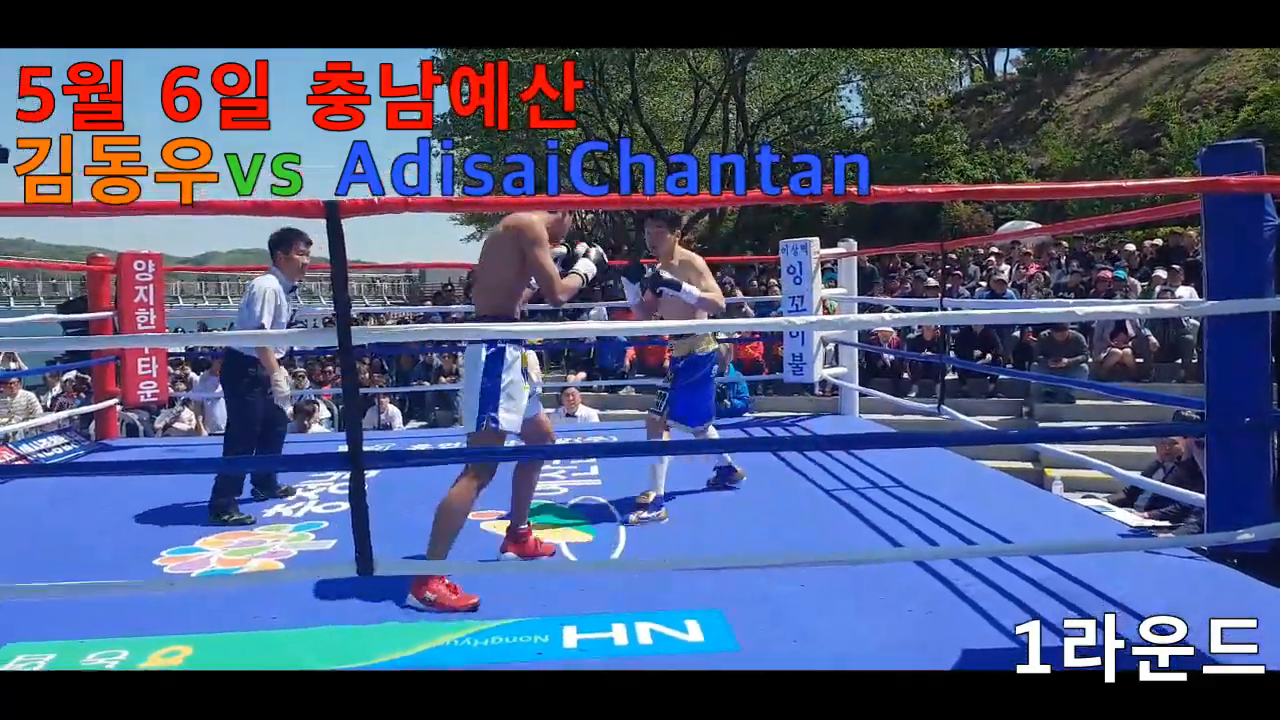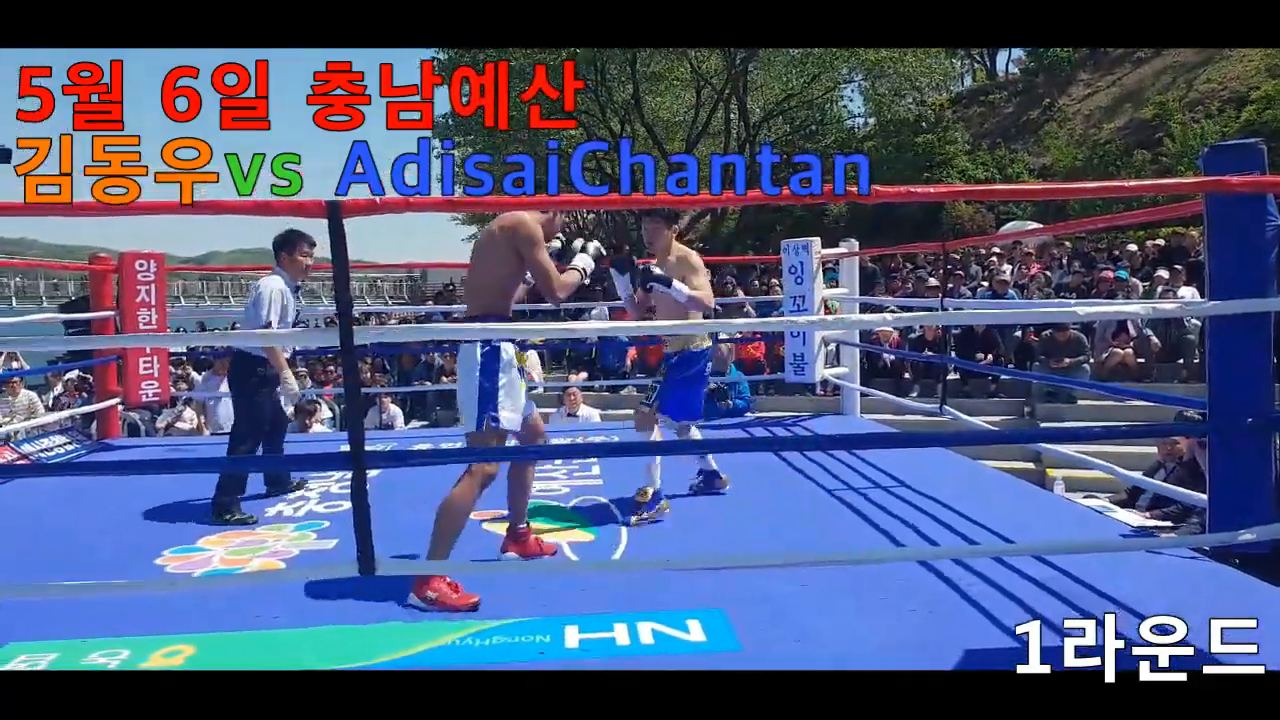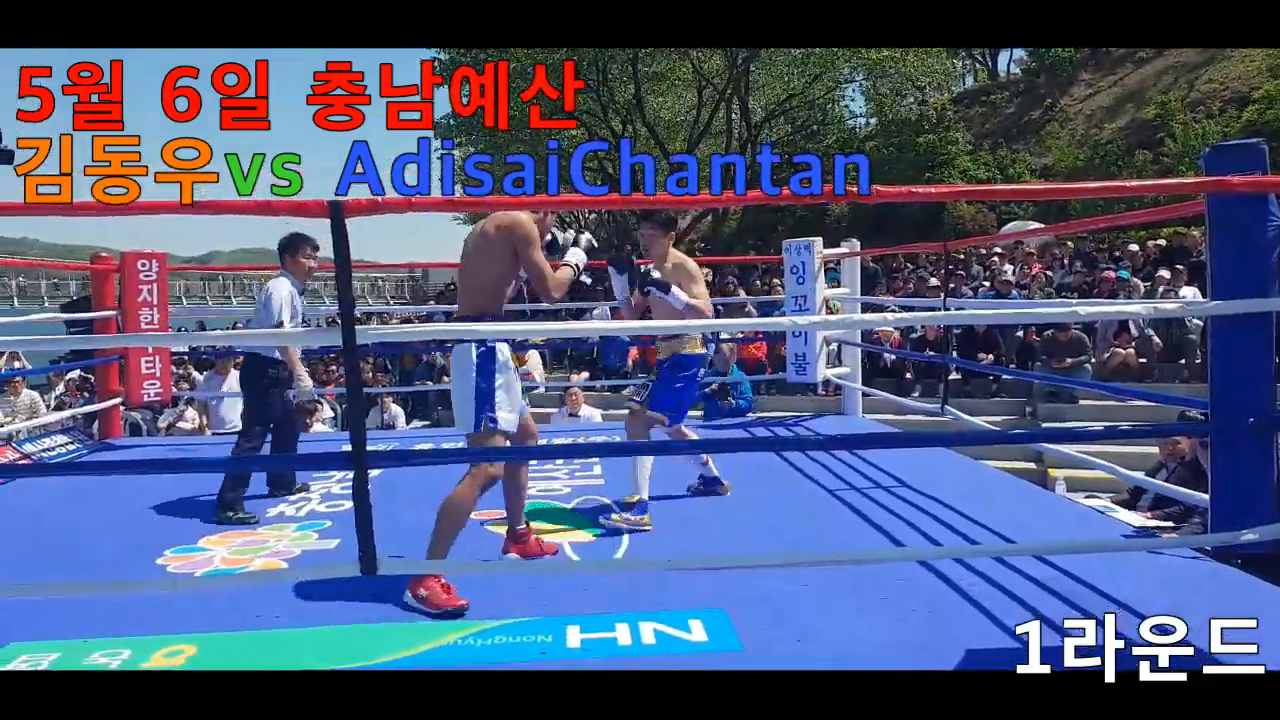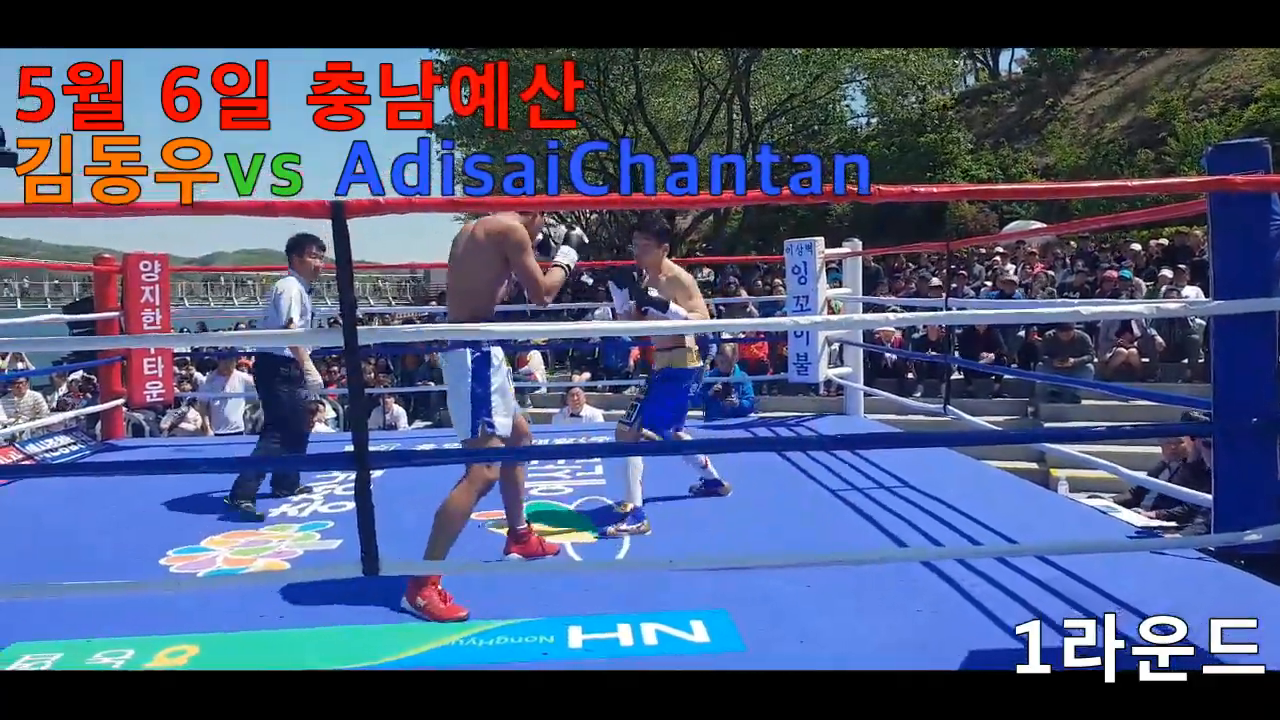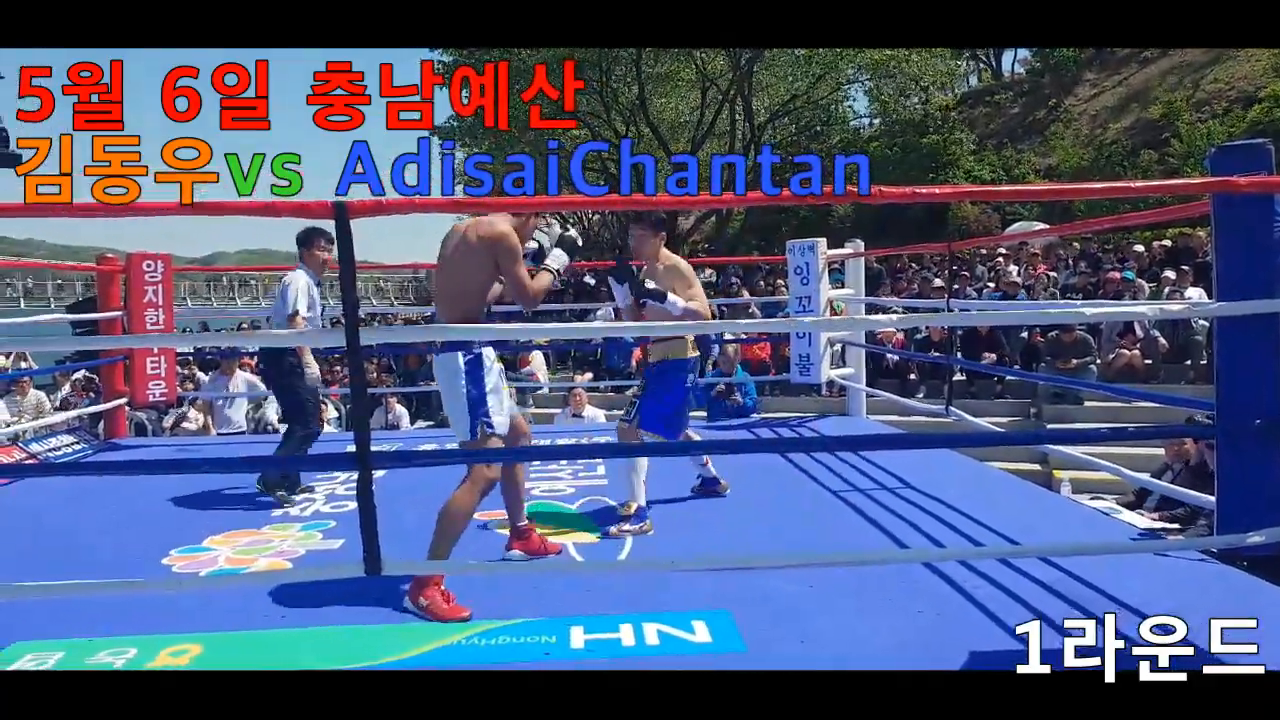
dt=0.1s
person 1, frame 1
left shoulder: (512, 228)
right shoulder: (529, 225)
right elbow: (557, 293)
left wrist: (547, 266)
right wrist: (587, 266)
left hip: (502, 347)
right hip: (494, 348)
left knee: (541, 436)
right knee: (481, 468)
left ankle: (518, 537)
right ankle: (426, 581)
person 1, frame 2
left shoulder: (505, 228)
right shoulder: (523, 224)
right elbow: (556, 291)
left wrist: (541, 263)
right wrist: (585, 261)
left hip: (495, 346)
right hip: (489, 348)
left knee: (533, 436)
right knee: (483, 467)
left ankle: (518, 538)
right ankle: (428, 579)
person 1, frame 3
left shoulder: (490, 226)
right shoulder: (520, 224)
right elbow: (551, 290)
left wrist: (539, 252)
right wrist: (577, 255)
left hip: (485, 346)
right hip: (482, 348)
left knee: (524, 437)
right knee: (485, 468)
left ankle: (518, 538)
right ankle: (425, 579)
person 1, frame 4
left shoulder: (473, 229)
right shoulder: (510, 229)
right elbow: (541, 294)
left wrist: (532, 252)
right wrist: (568, 253)
left hip: (477, 349)
right hip: (476, 351)
left knee: (518, 437)
right knee: (482, 472)
left ankle: (519, 537)
right ankle: (423, 584)
person 1, frame 5
left shoulder: (462, 230)
right shoulder: (500, 234)
right elbow: (530, 298)
left wrist: (528, 256)
right wrist: (559, 256)
left hip: (470, 352)
right hip: (466, 354)
left knee: (517, 437)
right knee: (484, 473)
left ankle: (521, 536)
right ankle: (426, 586)
person 2, frame 1
left shoulder: (691, 263)
right shoulder: (660, 268)
left elbow: (717, 303)
right elbow: (644, 316)
left wrist: (676, 287)
right wrist: (631, 284)
left hip: (697, 353)
right hip: (682, 354)
left knee: (656, 422)
right knee: (694, 420)
left ankle: (654, 500)
right ankle: (727, 469)
person 2, frame 2
left shoulder: (688, 259)
right shoulder: (654, 265)
left elbow: (707, 304)
right elbow: (637, 313)
left wrist: (667, 283)
right wrist: (622, 278)
left hip: (690, 350)
right hip: (677, 350)
left knee: (647, 417)
right knee: (680, 418)
left ankle: (652, 497)
right ankle: (711, 474)
person 2, frame 3
left shoulder: (684, 267)
right shoulder: (649, 271)
left elbow: (705, 312)
right elbow: (633, 316)
left wrist: (667, 290)
right wrist: (619, 279)
left hip: (685, 356)
right hip: (670, 356)
left knee: (639, 421)
right knee: (671, 425)
left ankle: (638, 507)
right ankle: (712, 479)
person 2, frame 4
left shoulder: (678, 279)
right shoulder: (648, 281)
left elbow: (703, 322)
left wrist: (664, 307)
right wrist: (620, 292)
left hip: (678, 368)
right hip: (665, 367)
left knee: (628, 432)
right knee: (668, 431)
left ankle: (634, 515)
right ankle: (713, 480)
person 2, frame 5
left shoulder: (676, 268)
right shoulder: (646, 271)
left elbow: (704, 313)
right elbow: (633, 321)
left wrist: (663, 296)
right wrist: (620, 285)
left hip: (676, 359)
right hip: (662, 359)
left knee: (629, 430)
right knee: (671, 429)
left ankle: (638, 514)
right ankle: (711, 479)
person 3, frame 1
left shoulder: (283, 289)
right shoulder: (267, 286)
left wrist: (279, 370)
right wrist: (277, 377)
left hip: (256, 371)
right hip: (245, 370)
left knee: (275, 425)
right knee: (241, 438)
left ankle: (266, 485)
right ankle: (222, 507)
person 3, frame 2
left shoulder: (286, 289)
right shoulder: (273, 286)
left wrist: (283, 371)
right wrist: (286, 375)
left hip: (262, 370)
right hip: (252, 370)
left knee: (276, 426)
right knee: (246, 438)
left ankle: (278, 482)
right ankle: (225, 506)
person 3, frame 3
left shoulder: (292, 290)
right shoulder: (281, 288)
left wrist: (292, 373)
right wrist: (300, 373)
left hip: (273, 371)
right hip: (264, 371)
left knee: (289, 426)
right knee: (253, 436)
left ankle: (282, 483)
right ankle: (229, 504)
person 3, frame 4
left shoulder: (300, 289)
right shoulder: (290, 287)
right elbow: (289, 331)
left wrist: (303, 368)
right wrist: (309, 368)
left hip: (284, 369)
right hip: (277, 369)
left knee: (299, 427)
right knee: (277, 433)
left ankle: (286, 483)
right ankle: (242, 493)
person 3, frame 5
left shoulder: (309, 282)
right shoulder: (298, 279)
right elbow: (294, 321)
left wrist: (308, 362)
right wrist: (308, 361)
left hip: (291, 361)
right hip: (288, 361)
left knee: (301, 422)
right knee: (307, 423)
left ankle: (288, 482)
right ankle: (272, 479)
